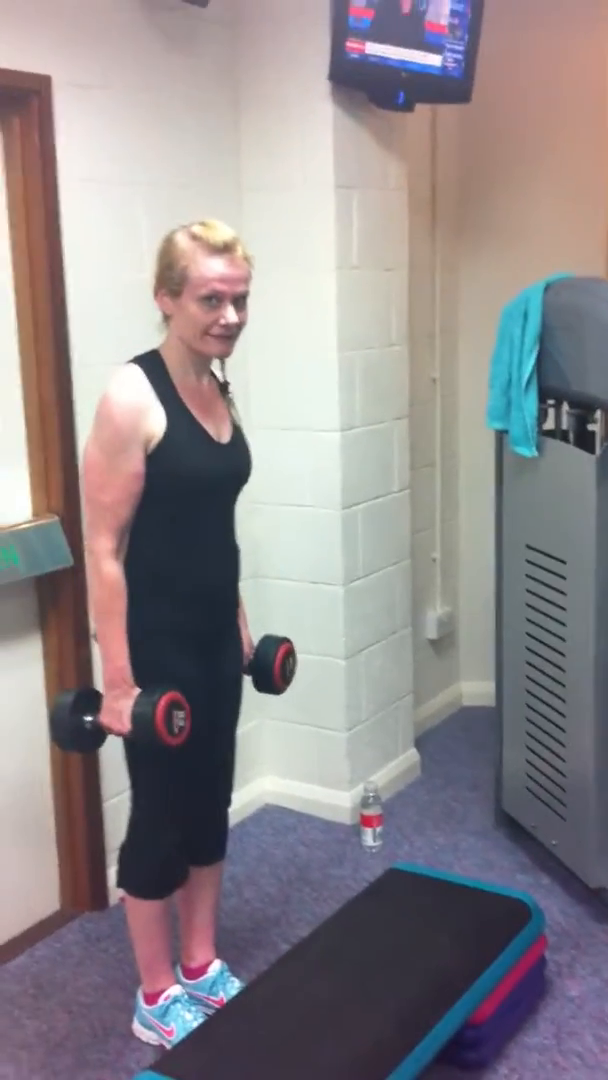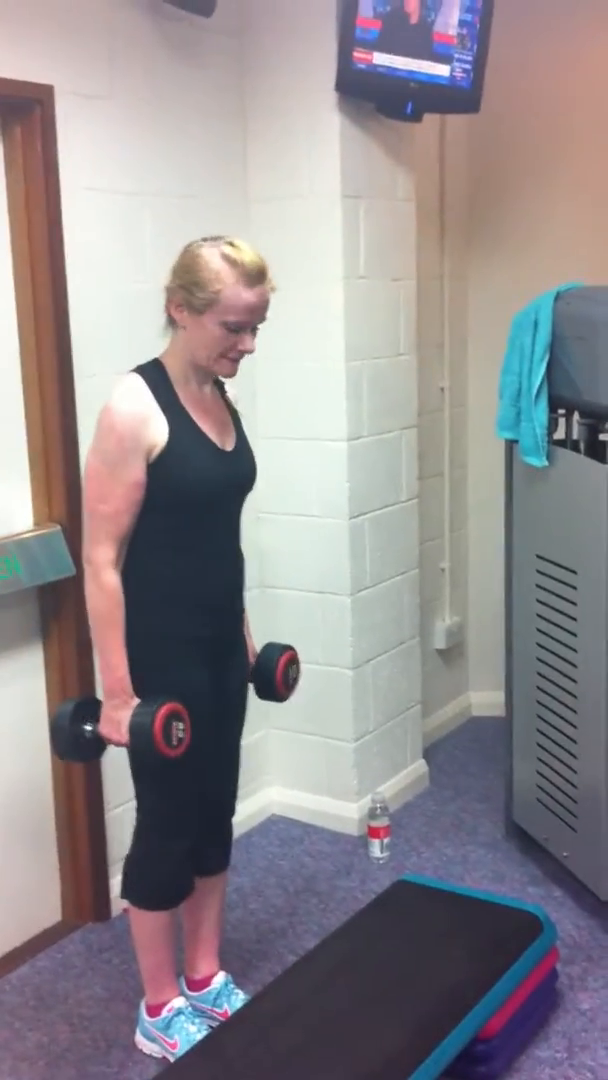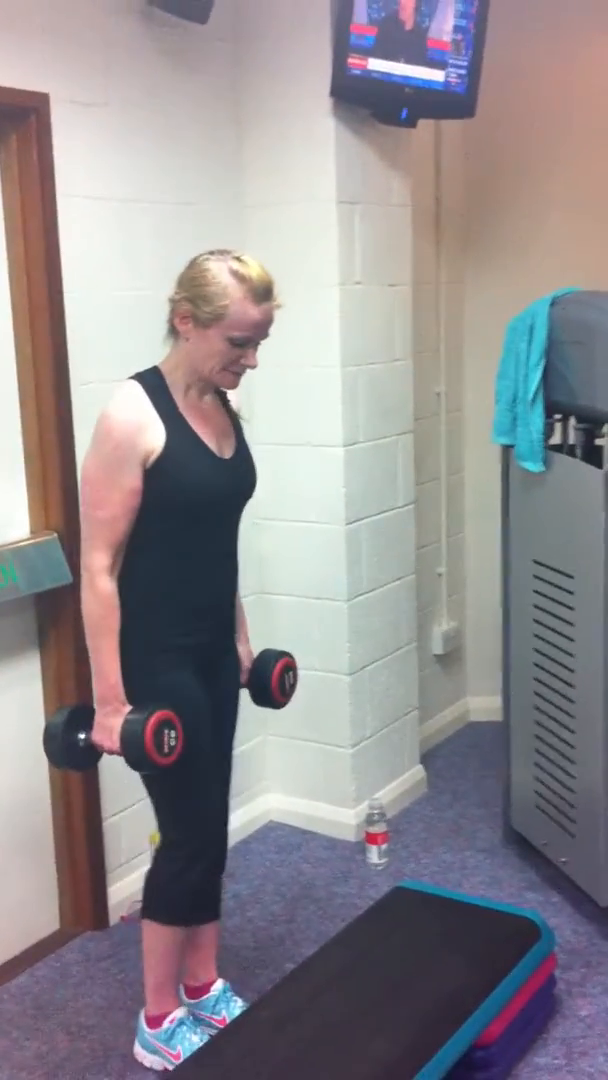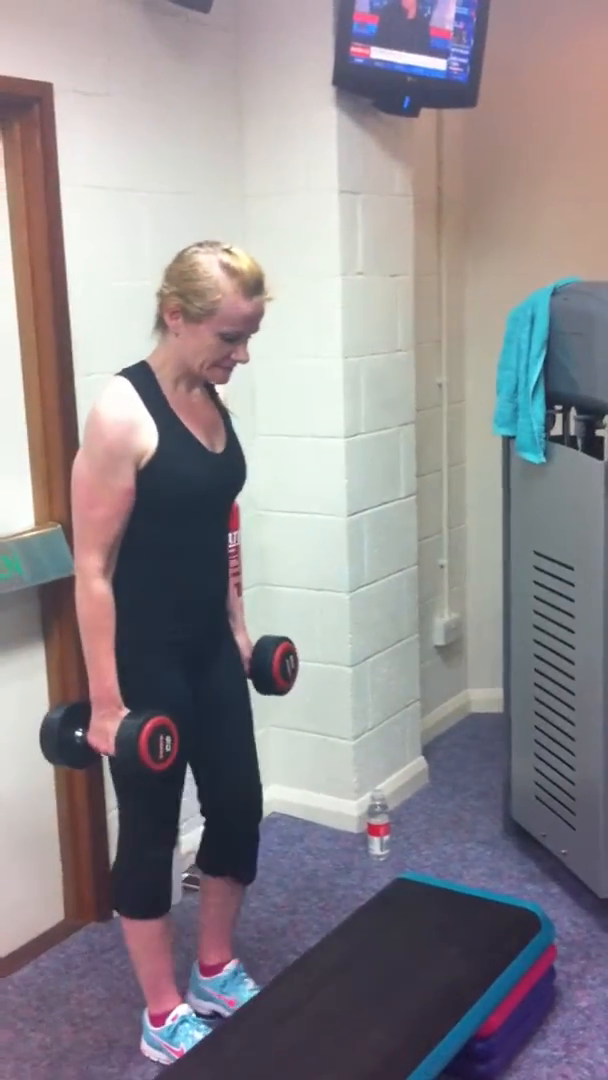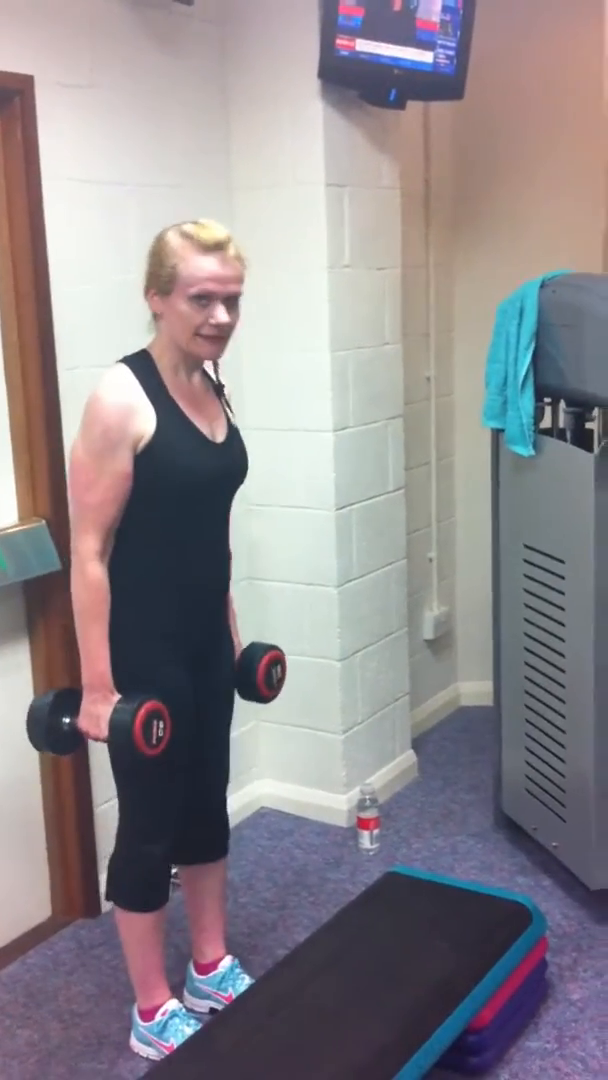
dt=0.4s
person 1, frame 1
left shoulder: (218, 388)
right shoulder: (132, 398)
right elbow: (103, 549)
left wrist: (240, 625)
right wrist: (117, 678)
left hip: (214, 636)
right hip: (157, 643)
left knee: (209, 801)
right knee: (161, 812)
left ankle: (203, 968)
right ankle: (157, 997)
person 1, frame 2
left shoulder: (220, 398)
right shoulder: (134, 408)
right elbow: (103, 559)
left wrist: (245, 633)
right wrist: (117, 689)
left hip: (220, 645)
right hip: (160, 654)
left knee: (214, 813)
right knee: (167, 823)
left ankle: (206, 980)
right ankle: (159, 1009)
person 1, frame 3
left shoulder: (222, 407)
right shoulder: (131, 415)
right elbow: (99, 567)
left wrist: (242, 638)
right wrist: (109, 696)
left hip: (213, 652)
right hip: (155, 659)
left knee: (210, 824)
right knee: (190, 832)
left ankle: (204, 988)
right ankle: (158, 1022)
person 1, frame 4
left shoulder: (210, 401)
right shoulder: (121, 414)
right elbow: (91, 570)
left wrist: (239, 626)
right wrist: (106, 700)
left hip: (208, 648)
right hip: (146, 659)
left knee: (238, 806)
right knee: (151, 830)
left ankle: (216, 973)
right ankle: (163, 1016)
person 1, frame 5
left shoulder: (212, 389)
right shoulder: (121, 398)
right elbow: (88, 553)
left wrist: (233, 630)
right wrist: (97, 684)
left hip: (206, 640)
right hip: (144, 649)
left knee: (206, 803)
right knee: (150, 821)
left ankle: (212, 971)
right ankle: (152, 1012)
